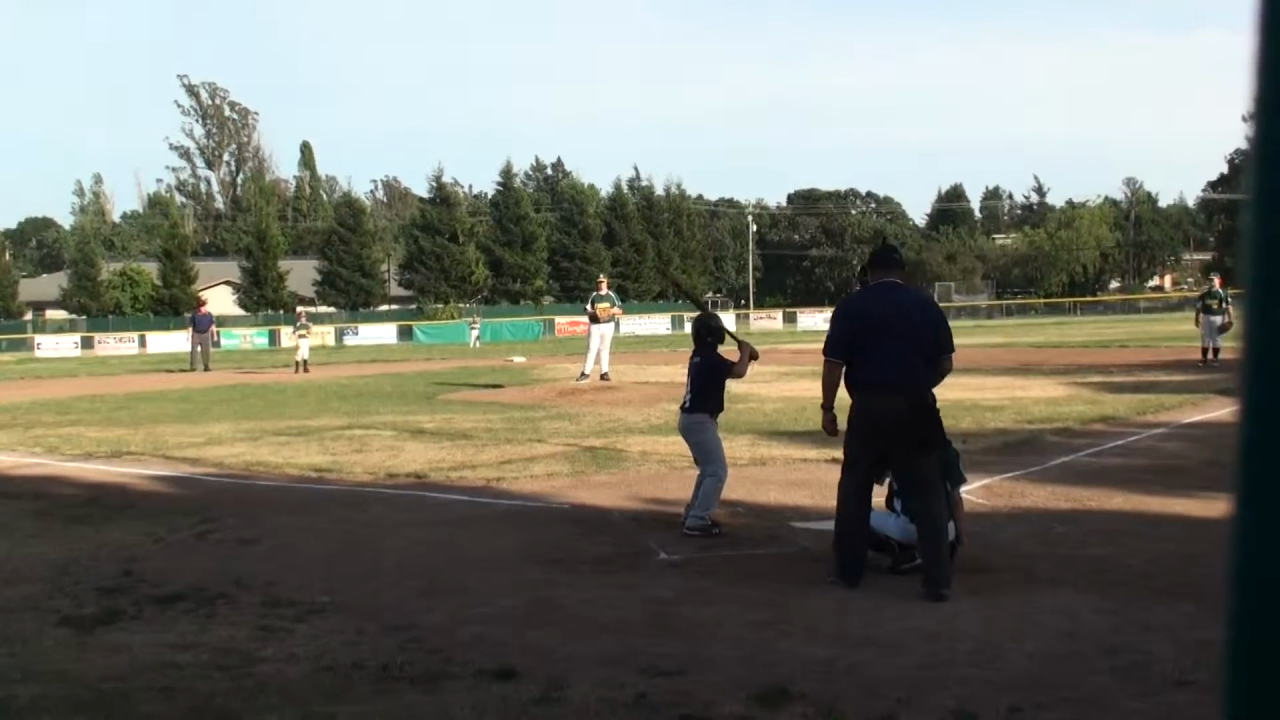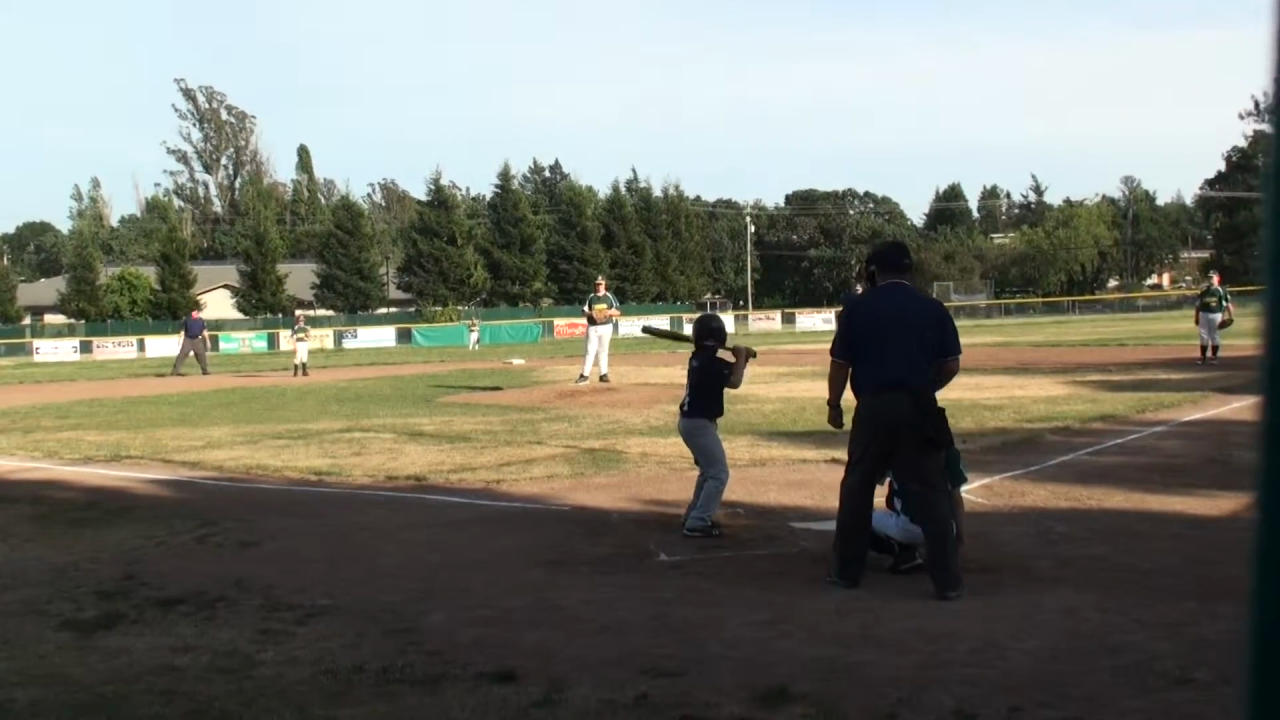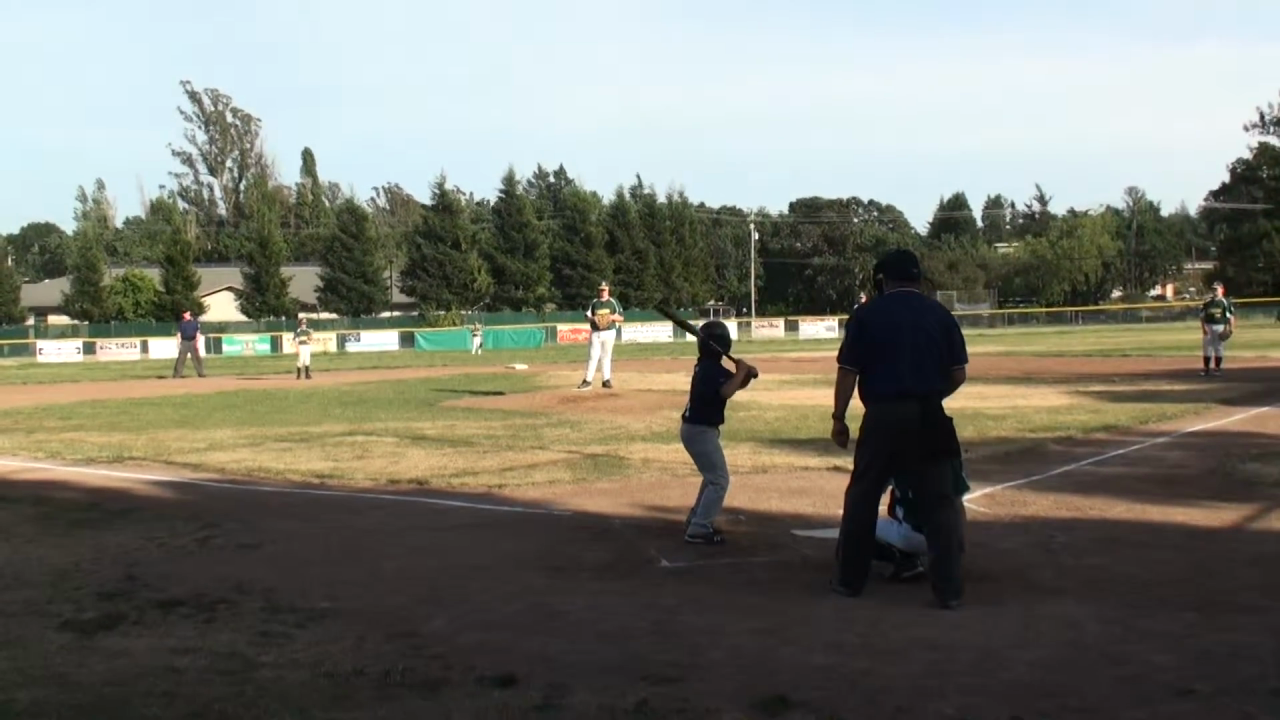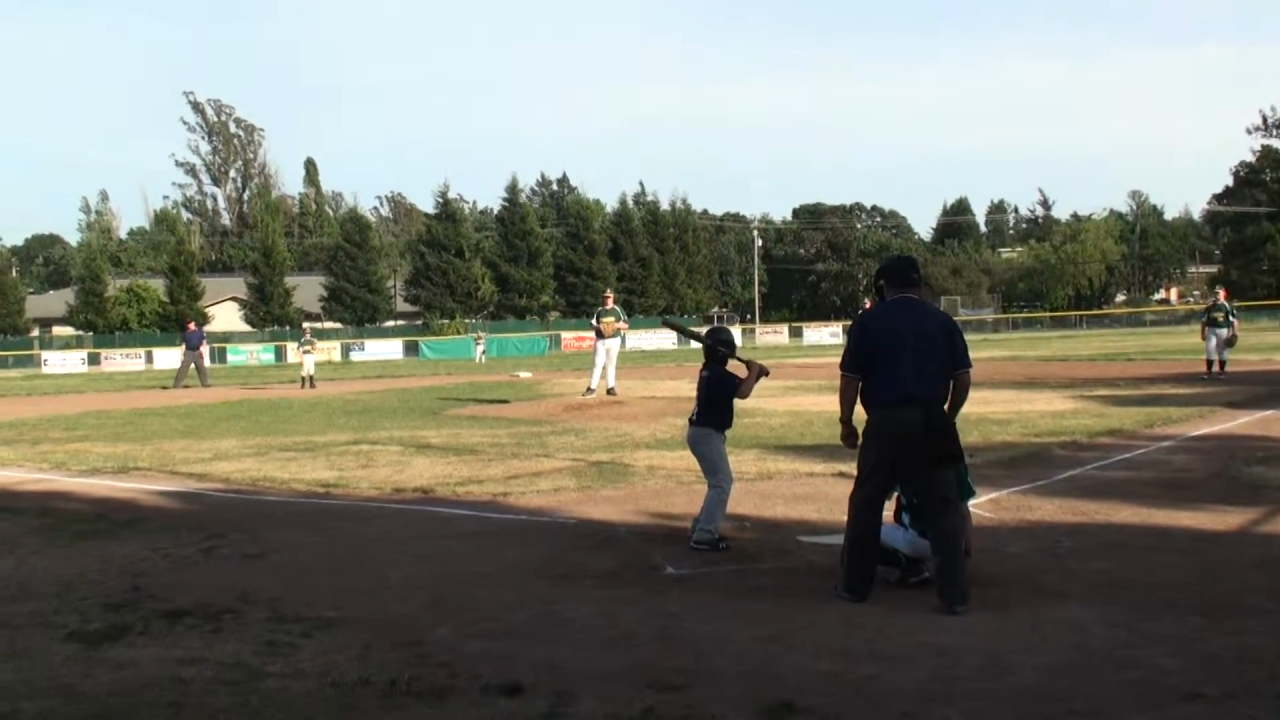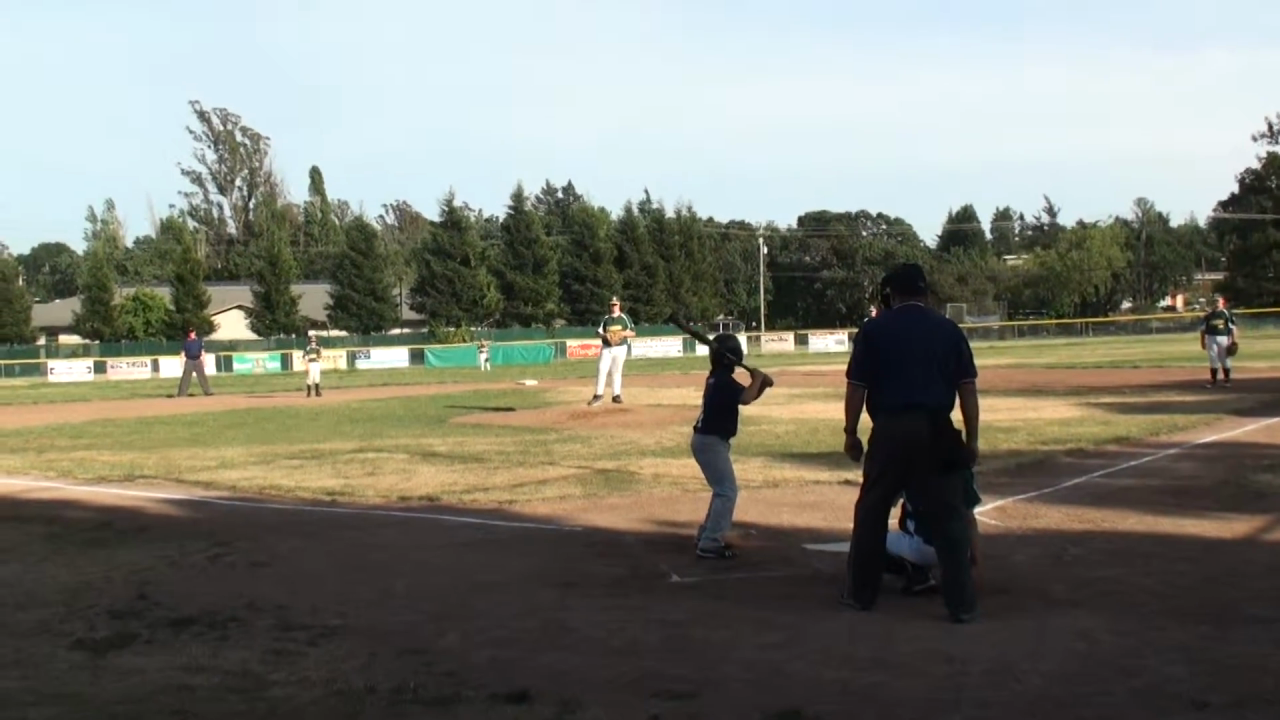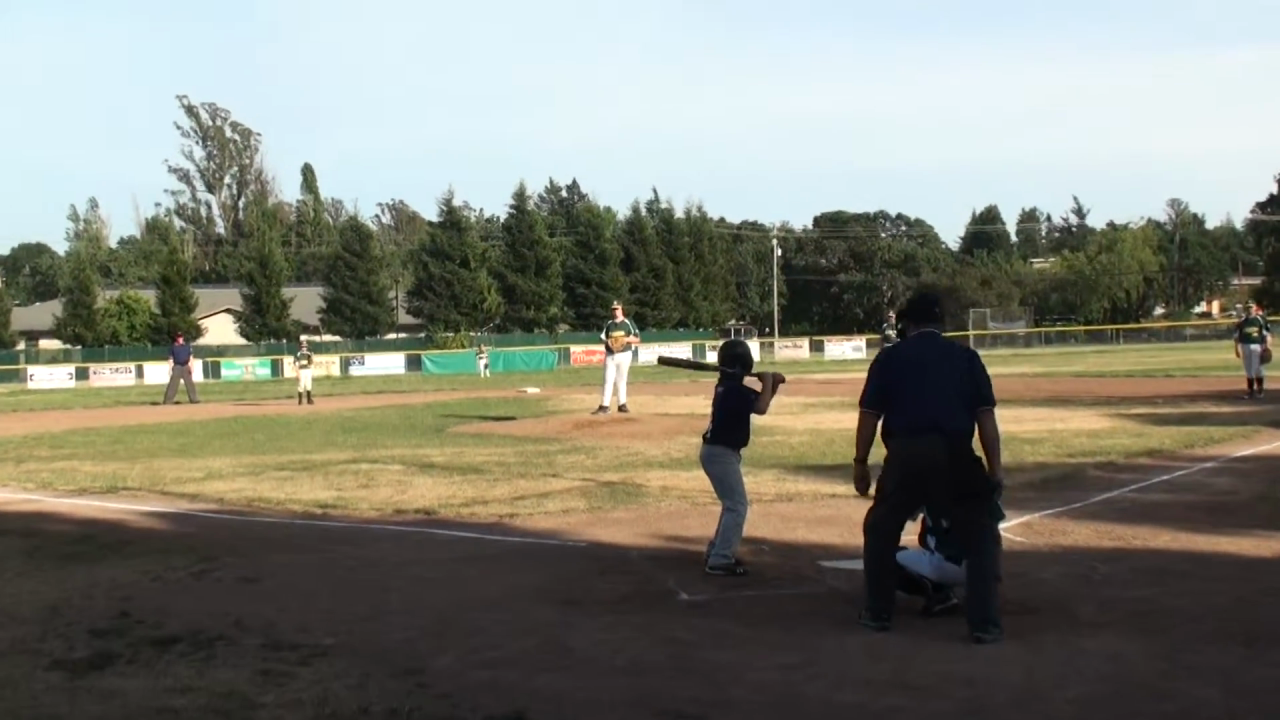
dt=0.4s
person 1, frame 1
left shoulder: (851, 306)
right shoulder: (926, 305)
left elbow: (834, 363)
right elbow: (944, 363)
left wrist: (827, 408)
left hip: (868, 409)
right hip: (914, 409)
left knee: (855, 489)
right knee: (926, 493)
left ankle: (847, 571)
right ankle: (937, 580)
person 1, frame 2
left shoulder: (857, 307)
right shoulder: (932, 307)
left elbow: (840, 364)
right elbow: (951, 365)
left wrist: (834, 405)
left hip: (873, 409)
right hip: (918, 409)
left knee: (857, 489)
right knee: (931, 493)
left ankle: (847, 571)
right ankle: (947, 580)
person 1, frame 3
left shoulder: (867, 314)
right shoulder: (940, 315)
left elbow: (848, 371)
right elbow: (958, 374)
left wrist: (839, 418)
left hip: (881, 417)
right hip: (927, 417)
left knee: (862, 497)
right knee: (938, 502)
left ankle: (849, 579)
right ankle: (949, 589)
person 1, frame 4
left shoulder: (868, 321)
right shoulder: (942, 321)
left elbow: (850, 379)
right elbow: (962, 379)
left wrist: (846, 422)
right wrist: (946, 415)
left hip: (884, 423)
right hip: (929, 423)
left knee: (866, 503)
right knee: (942, 507)
left ankle: (855, 585)
right ankle: (954, 595)
person 1, frame 5
left shoulder: (874, 329)
right shoulder: (948, 329)
left elbow: (856, 387)
right elbow: (967, 388)
left wrist: (851, 433)
right wrist: (971, 438)
left hip: (889, 431)
right hip: (935, 431)
left knee: (872, 511)
right knee: (948, 515)
left ankle: (861, 593)
right ankle: (961, 603)
person 1, frame 6
left shoulder: (889, 357)
right shoulder: (966, 356)
left elbow: (869, 415)
right elbow: (986, 416)
left wrist: (861, 463)
right wrist: (995, 469)
left hip: (905, 455)
right hip: (954, 456)
left knee: (880, 529)
right knee: (979, 536)
left ankle: (877, 612)
right ankle: (984, 623)
person 2, frame 1
left shoulder: (699, 356)
right shoulder: (710, 358)
left elbow: (728, 370)
right elbow: (738, 372)
left wrist: (746, 356)
right wrist: (745, 351)
left hip: (691, 418)
right hip: (700, 421)
left knee: (708, 469)
right knee: (717, 471)
left ankle: (694, 514)
right ankle: (697, 522)
person 2, frame 2
left shoulder: (699, 358)
right shoulder: (709, 362)
left elbow: (729, 371)
right elbow: (735, 382)
left wrist: (742, 357)
right wrist: (741, 357)
left hip: (691, 421)
right hip: (700, 424)
left knee: (709, 471)
right knee: (719, 473)
left ankle: (694, 515)
right ankle: (697, 523)
person 2, frame 3
left shoulder: (709, 366)
right shoulder: (710, 369)
left elbow: (737, 384)
right elbow: (727, 392)
left wrist: (747, 373)
right wrist: (741, 371)
left hip: (696, 428)
right hip: (700, 430)
left knee: (712, 477)
right knee: (719, 479)
left ankle: (695, 521)
right ankle: (698, 530)
person 2, frame 4
left shoulder: (711, 371)
right shoulder: (718, 374)
left elbow: (741, 385)
right elbow: (743, 392)
left wrist: (756, 373)
right wrist: (754, 372)
left hip: (704, 432)
right hip: (706, 434)
left knee: (719, 482)
right knee: (721, 483)
left ankle: (702, 528)
right ankle: (704, 536)
person 2, frame 5
left shoulder: (718, 378)
right shoulder: (723, 381)
left elbow: (746, 396)
right elbow: (745, 399)
left wrist: (761, 383)
right wrist: (757, 379)
left hip: (708, 439)
right hip: (711, 442)
left knee: (722, 490)
right knee: (727, 492)
left ankle: (707, 536)
right ankle: (710, 544)
person 2, frame 6
left shoulder: (728, 386)
right shoulder: (734, 389)
left elbow: (760, 399)
right elbow: (761, 407)
left wrist: (772, 383)
right wrist: (768, 383)
left hip: (718, 450)
right hip: (721, 453)
left knee: (732, 504)
right knee: (737, 505)
left ankle: (717, 553)
right ankle: (720, 561)
